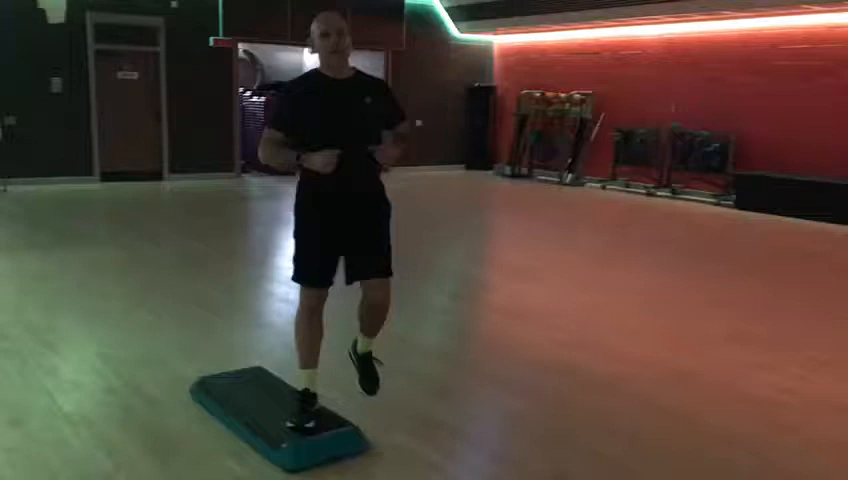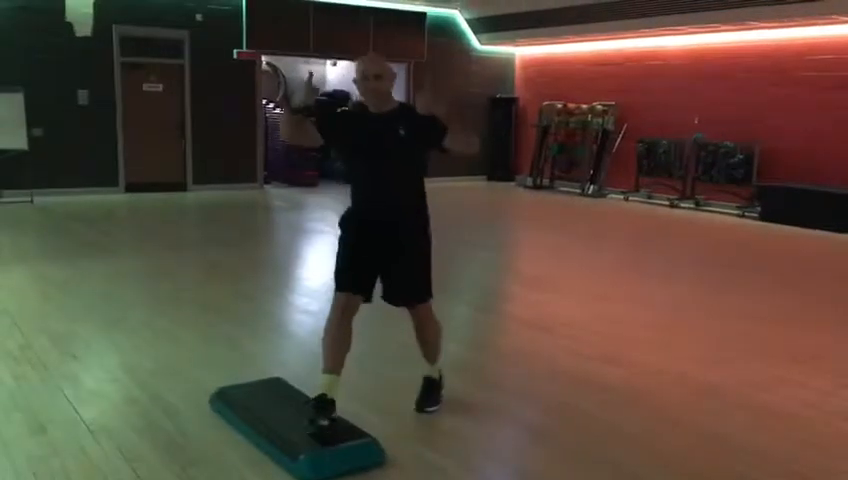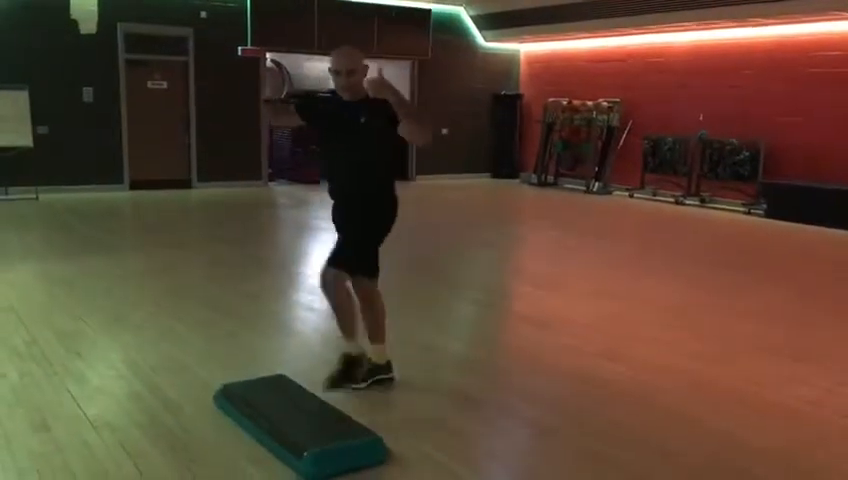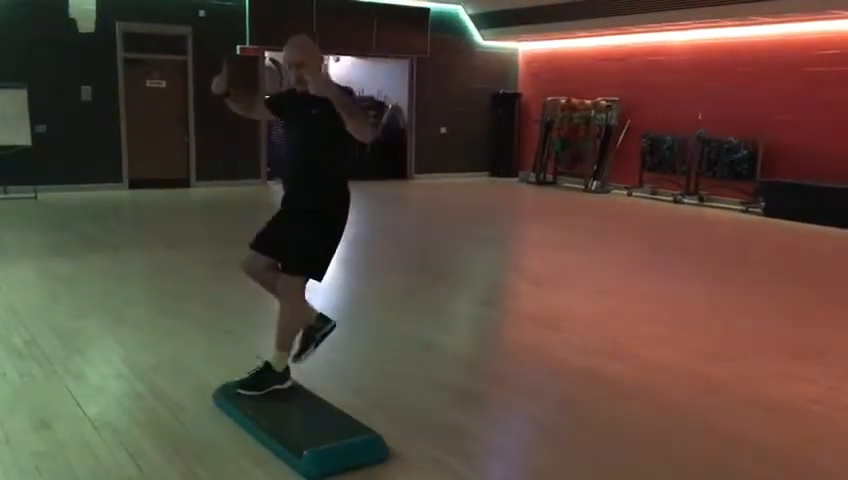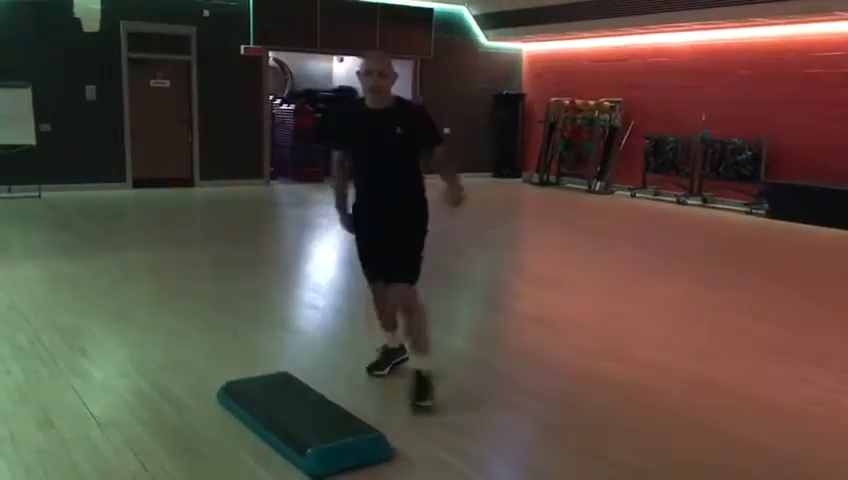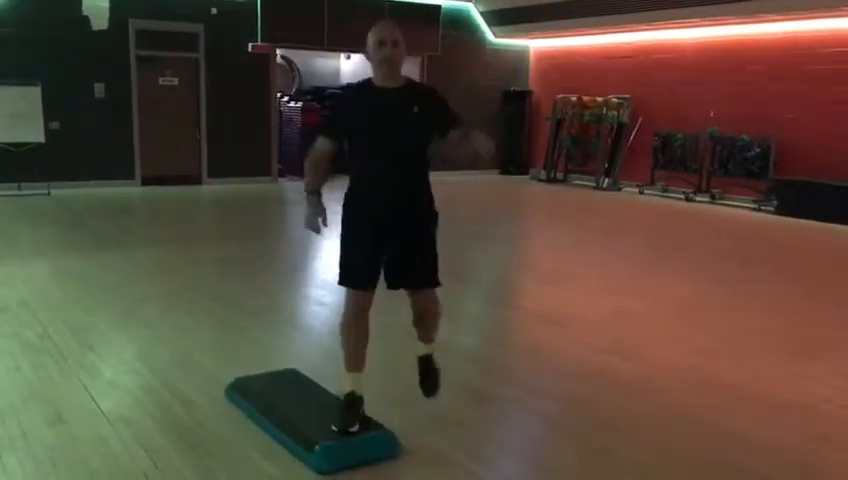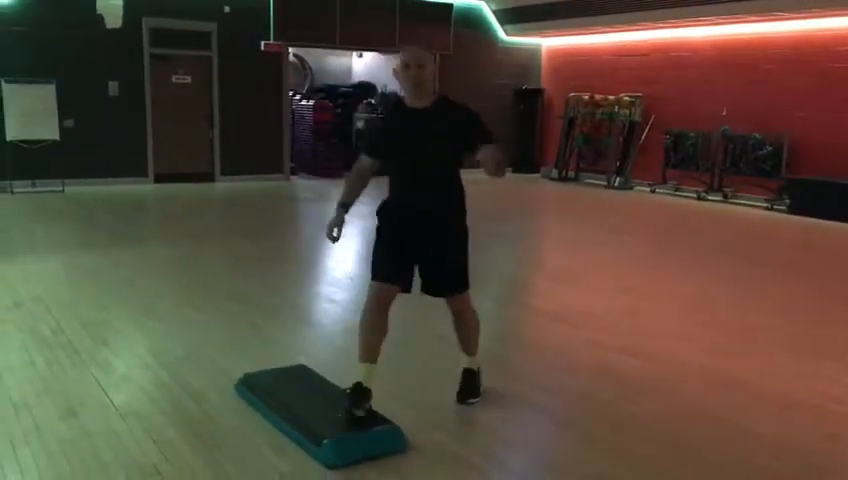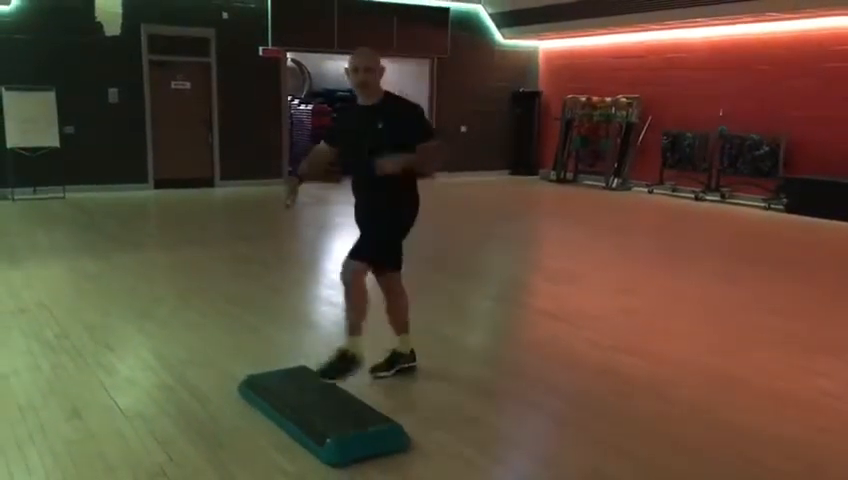
dt=0.7s
person 1, frame 1
left shoulder: (375, 90)
right shoulder: (299, 92)
left elbow: (400, 135)
right elbow: (267, 149)
left wrist: (393, 152)
right wrist: (305, 159)
left hip: (368, 204)
right hip: (317, 206)
left knee: (378, 294)
right knee: (311, 298)
left ankle: (363, 350)
right ankle: (308, 391)
person 1, frame 2
left shoulder: (417, 120)
right shoulder: (346, 121)
left elbow: (468, 147)
right elbow: (293, 136)
left wrist: (438, 119)
right wrist: (299, 107)
left hip: (408, 228)
right hip: (361, 225)
left knee: (419, 309)
right knee: (343, 305)
left ankle: (433, 376)
right ankle: (326, 397)
person 1, frame 3
left shoulder: (382, 107)
right shoulder: (326, 106)
left elbow: (422, 137)
right elbow: (281, 116)
left wrist: (393, 96)
left hip: (374, 208)
right hip: (345, 208)
left knee: (332, 278)
right knee: (362, 283)
left ankle: (353, 353)
right ankle: (378, 361)
person 1, frame 4
left shoulder: (335, 100)
right shoulder: (292, 99)
left elbow: (366, 134)
right elbow: (252, 108)
left wrist: (332, 94)
right wrist: (226, 92)
left hip: (324, 207)
right hip: (295, 203)
left knee: (290, 283)
right knee: (255, 265)
left ankle: (278, 369)
right ankle: (313, 320)
person 1, frame 5
left shoulder: (414, 115)
right shoulder: (345, 116)
left elbow: (436, 156)
right elbow: (340, 162)
left wrist: (452, 183)
right wrist: (341, 205)
left hip: (408, 215)
right hip: (367, 214)
left knee: (404, 292)
right knee: (380, 287)
left ankle: (422, 371)
right ankle: (395, 346)
person 1, frame 6
left shoulder: (426, 99)
right shoulder: (351, 100)
left elbow: (455, 142)
right elbow: (320, 152)
left wrist: (476, 142)
right wrist: (313, 196)
left hip: (415, 212)
right hip: (362, 212)
left knee: (424, 298)
right knee: (357, 301)
left ankle: (425, 353)
right ankle: (353, 394)
person 1, frame 7
left shoulder: (458, 116)
right shoulder: (388, 120)
left elbow: (497, 166)
right elbow: (364, 168)
left wrist: (492, 159)
right wrist: (341, 209)
left hip: (445, 221)
right hip: (398, 216)
left knee: (458, 301)
right knee: (379, 296)
left ankle: (471, 369)
right ankle: (364, 385)
person 1, frame 8
left shoulder: (404, 112)
right shoulder: (348, 116)
left elbow: (429, 161)
right elbow: (323, 154)
left wrist: (404, 161)
right wrist: (297, 178)
left hip: (396, 206)
right hip: (367, 206)
left knee: (351, 272)
right knee: (388, 278)
left ankle: (351, 352)
right ankle: (404, 352)
